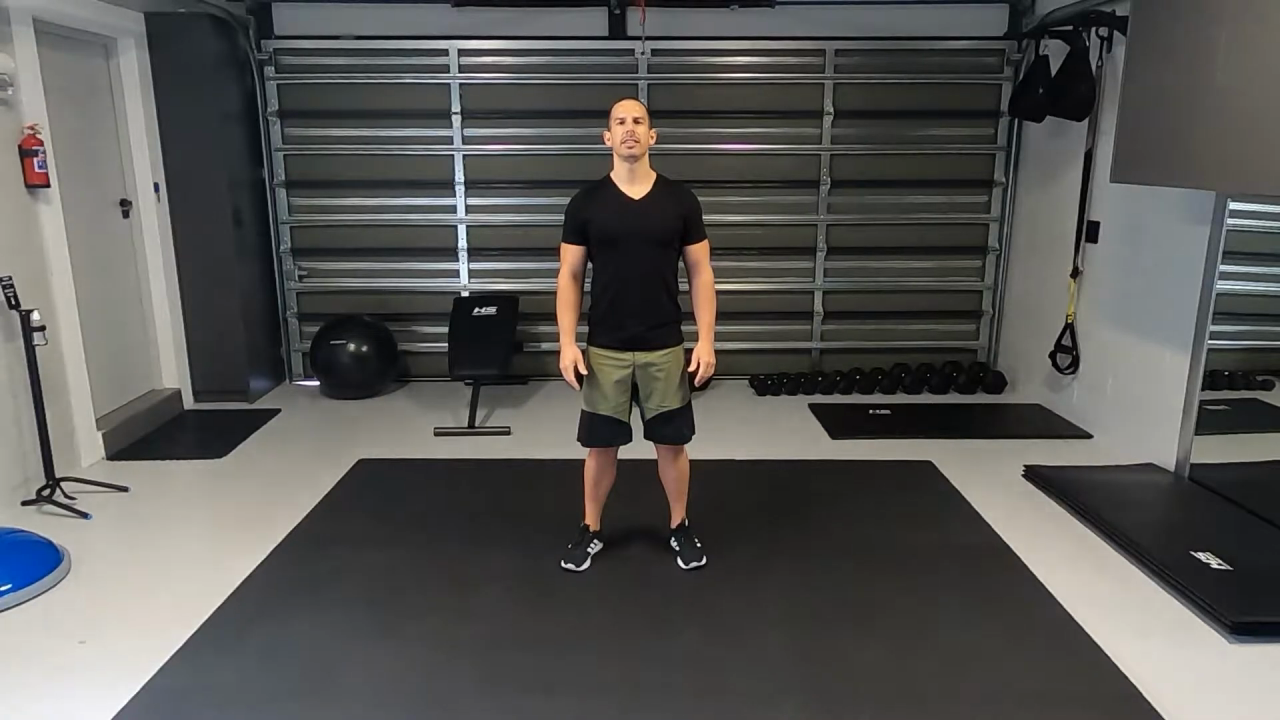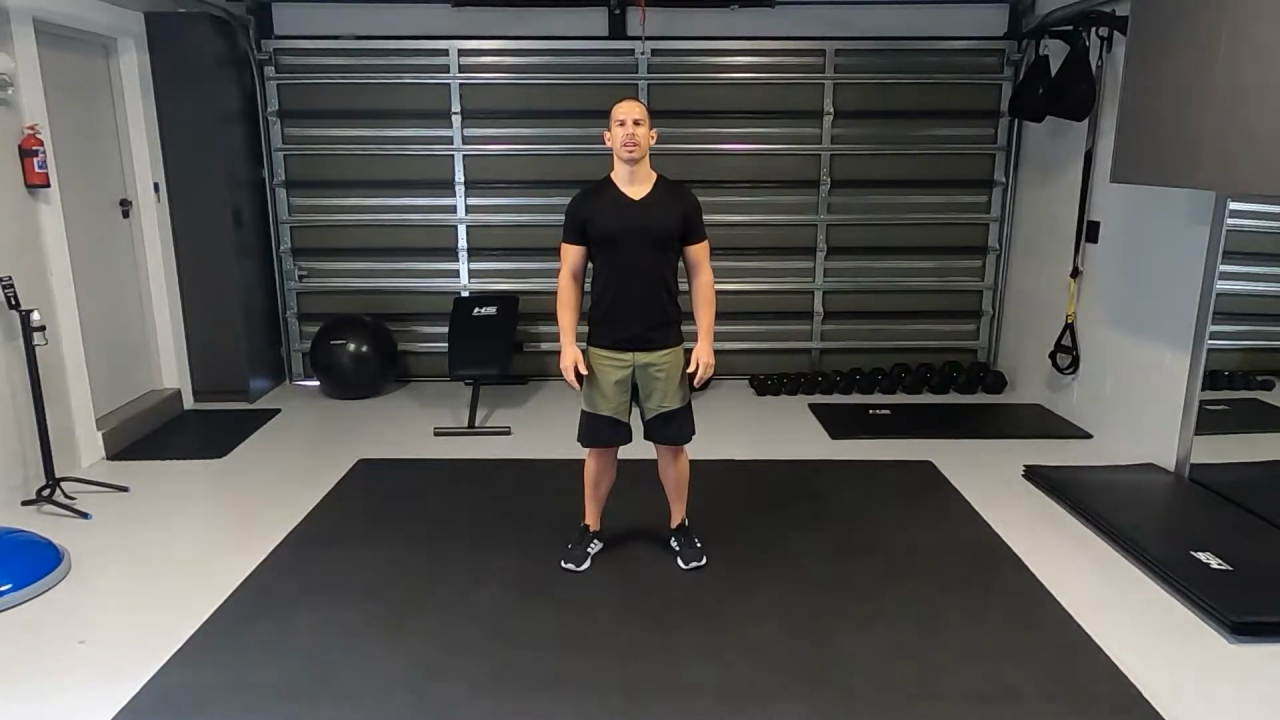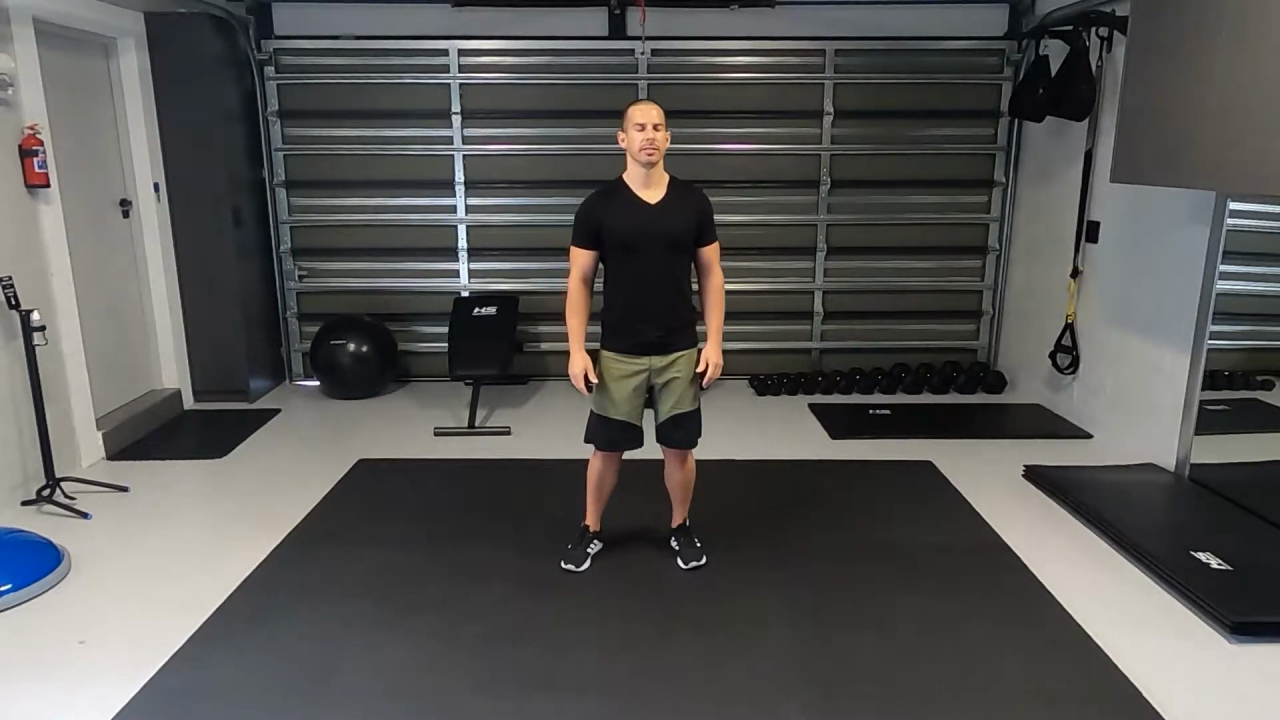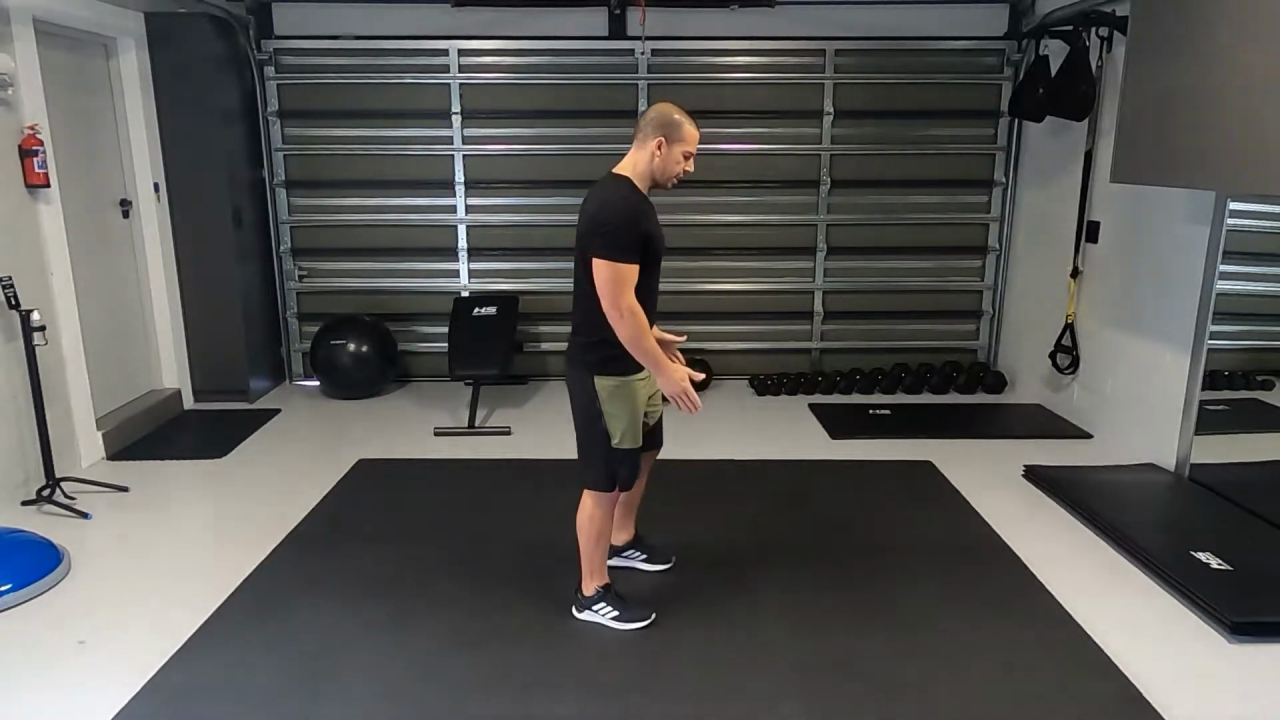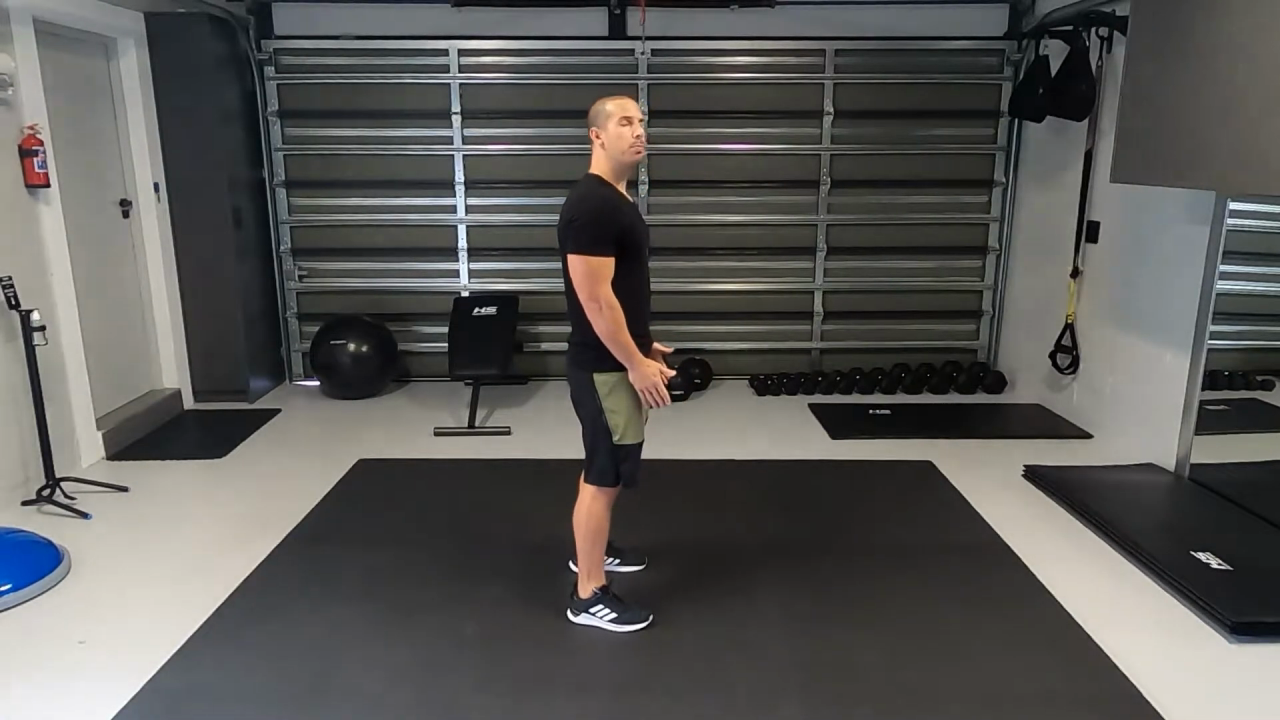
dt=1s
person 1, frame 1
left shoulder: (680, 199)
right shoulder: (587, 202)
left elbow: (700, 272)
right elbow: (570, 275)
left wrist: (706, 340)
right wrist: (567, 343)
left hip: (665, 348)
right hip: (605, 349)
left knee: (671, 442)
right knee: (601, 445)
left ankle: (679, 526)
right ankle: (590, 530)
person 1, frame 2
left shoulder: (680, 200)
right shoulder: (587, 203)
left elbow: (700, 272)
right elbow: (570, 276)
left wrist: (705, 340)
right wrist: (568, 343)
left hip: (665, 348)
right hip: (605, 349)
left knee: (671, 442)
right knee: (601, 444)
left ankle: (679, 527)
right ankle: (590, 530)
person 1, frame 3
left shoulder: (692, 201)
right shoulder: (599, 206)
left elbow: (711, 274)
right elbow: (579, 280)
left wrist: (714, 341)
right wrist: (576, 349)
left hip: (679, 351)
right hip: (620, 353)
left knee: (680, 447)
right knee: (608, 448)
left ankle: (680, 527)
right ankle: (590, 530)
person 1, frame 4
left shoulder: (625, 196)
right shoulder: (618, 209)
right elbow: (617, 305)
left wrist: (654, 337)
right wrist: (663, 370)
left hip: (627, 360)
right hip: (606, 368)
left knee: (643, 452)
right knee: (606, 480)
left ankle: (621, 542)
right ankle: (592, 592)
person 1, frame 5
left shoulder: (615, 198)
right shoulder: (590, 204)
right elbow: (596, 298)
left wrist: (644, 346)
right wrist: (637, 363)
left hip: (617, 357)
right hip: (605, 365)
left knee: (605, 467)
right knee: (605, 477)
left ankle: (592, 548)
right ankle: (589, 595)
